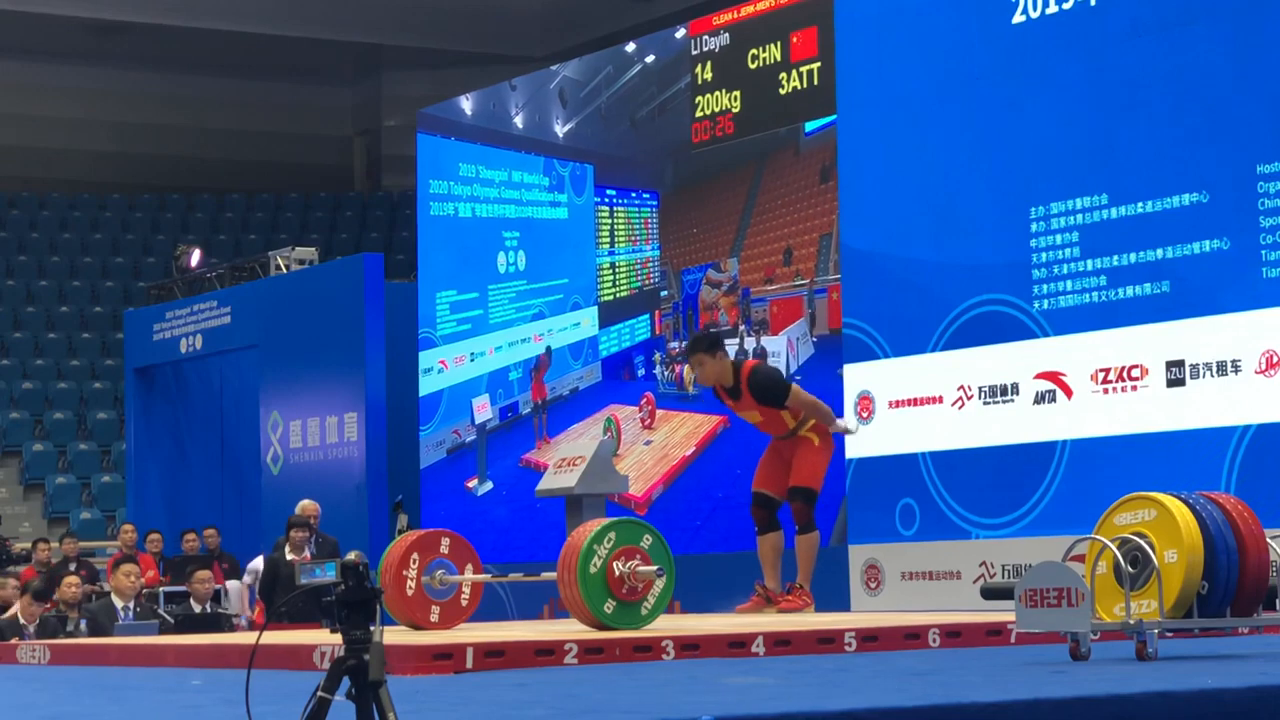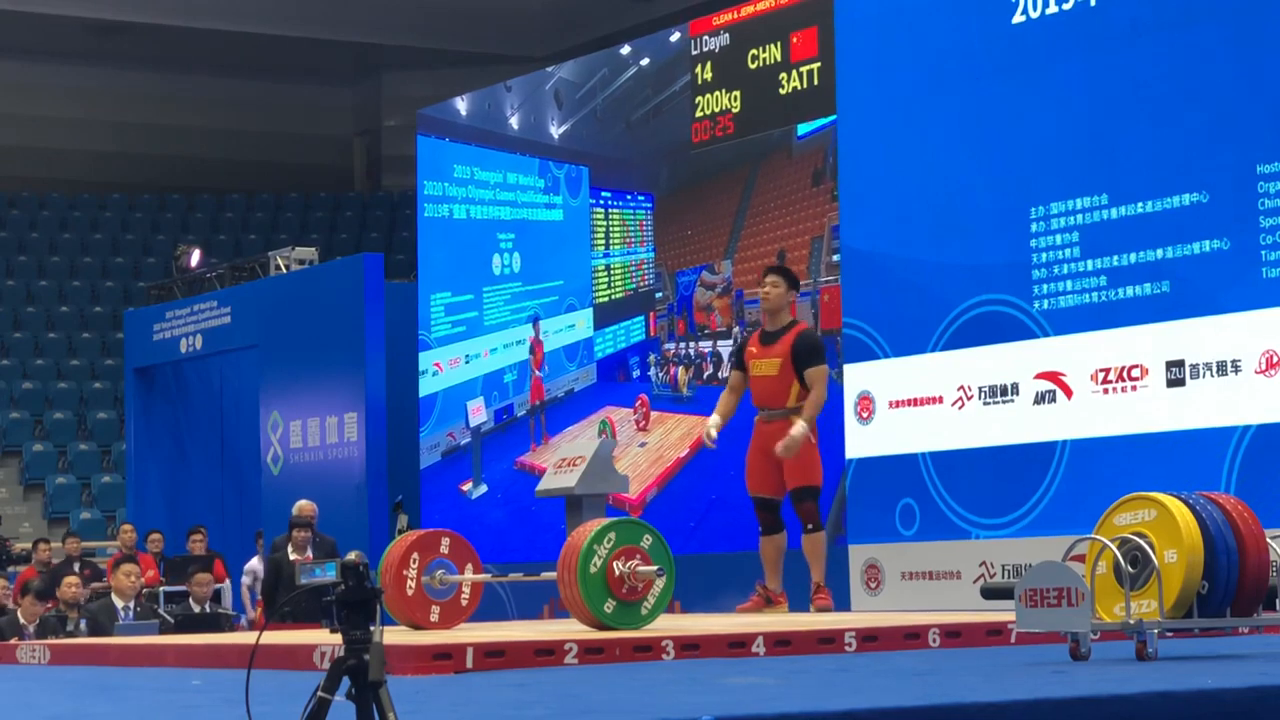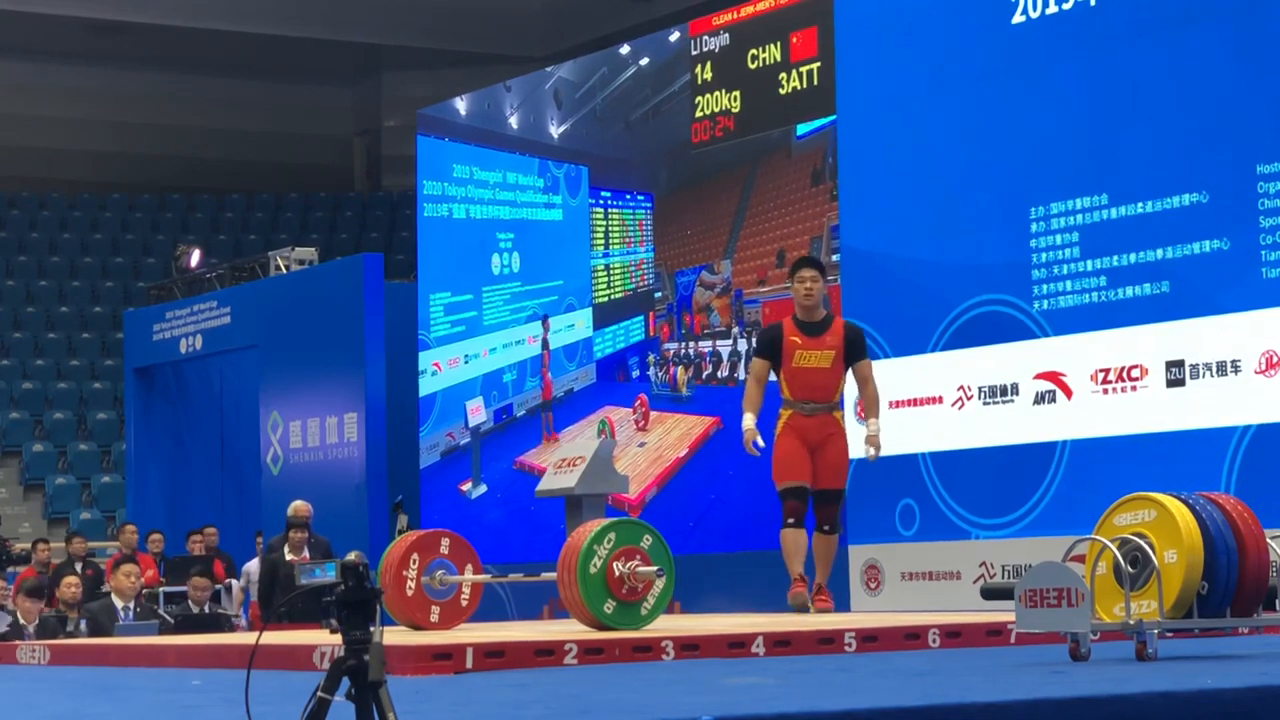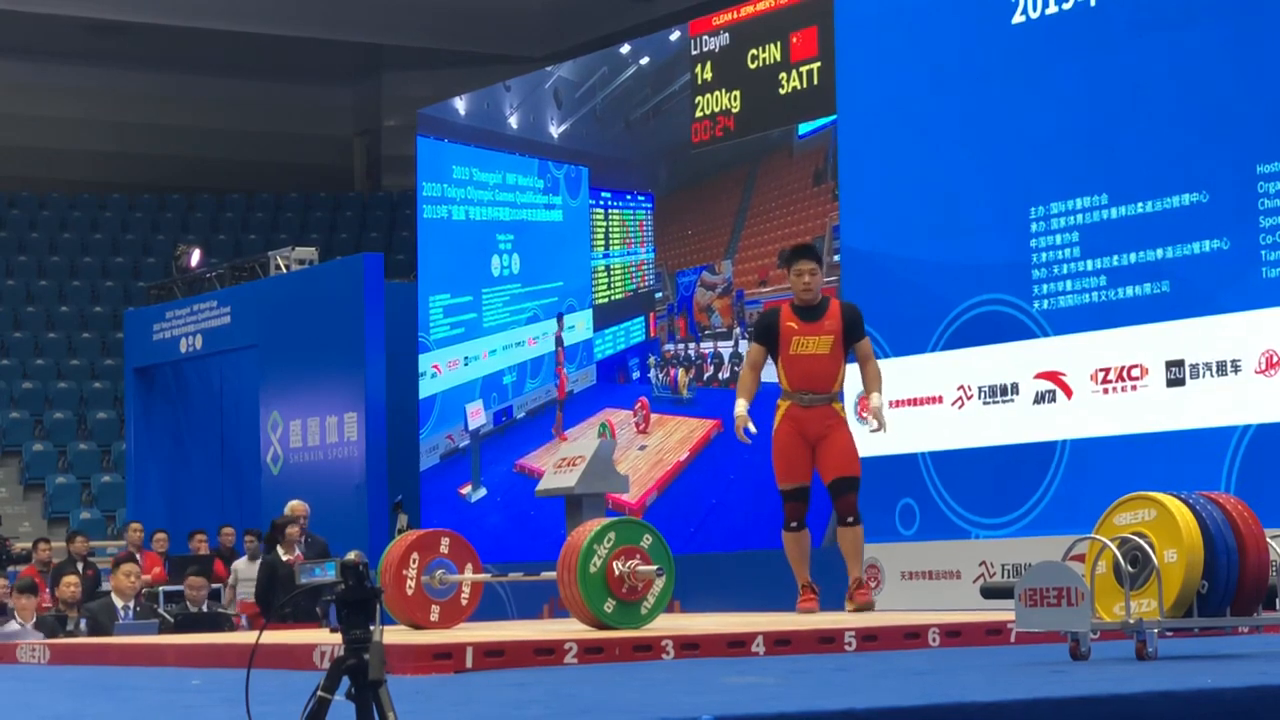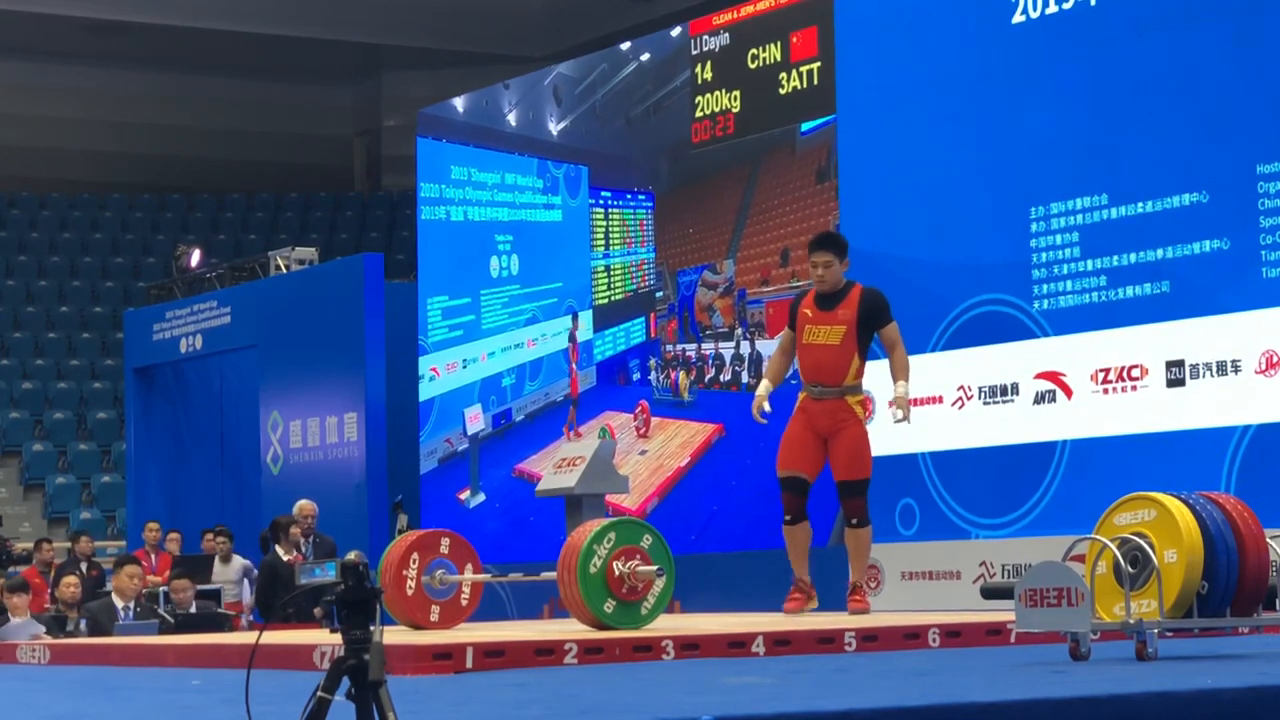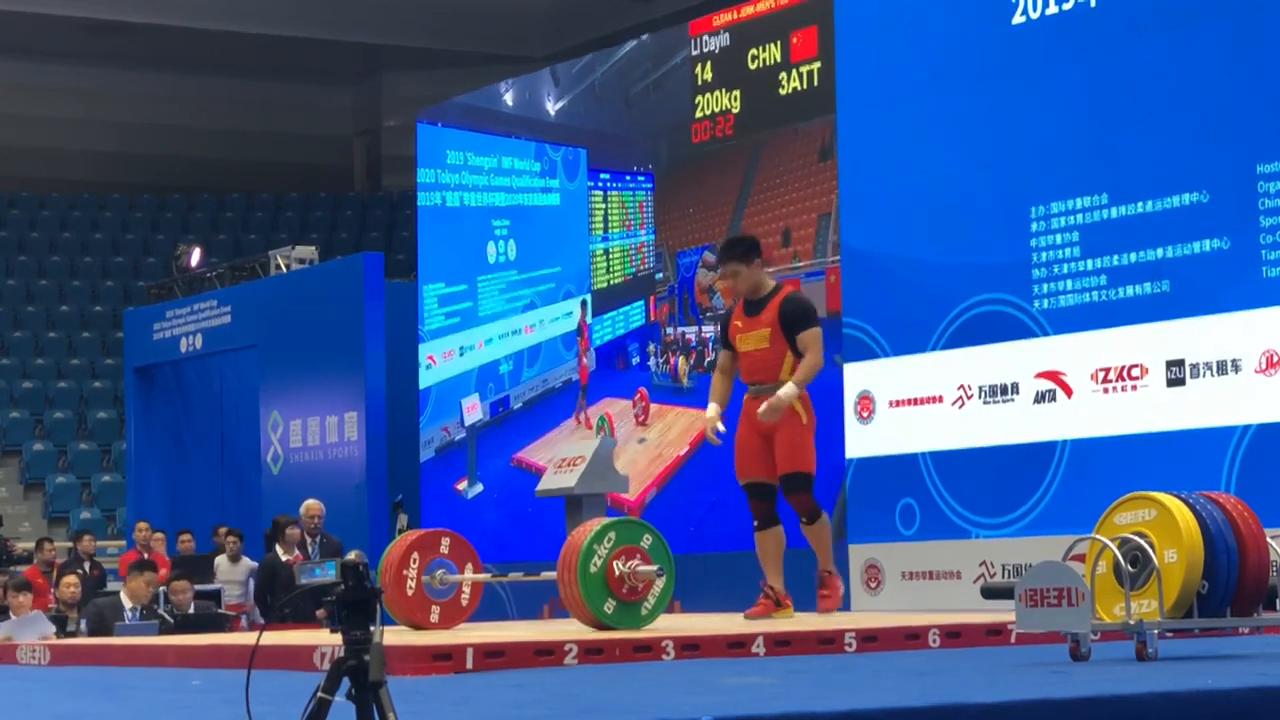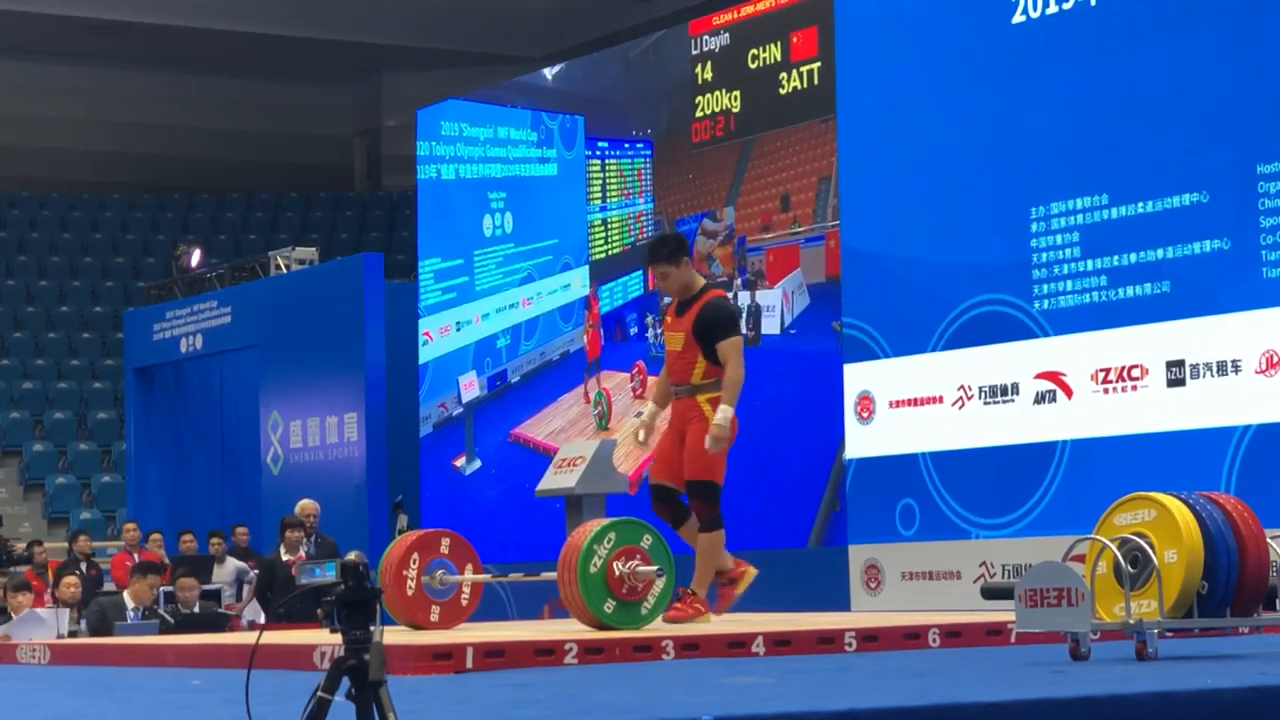
dt=0.7s
person 1, frame 1
left shoulder: (761, 378)
right shoulder: (720, 388)
left elbow: (808, 403)
left wrist: (833, 425)
left hip: (809, 437)
right hip: (779, 441)
left knee: (800, 507)
right knee: (761, 510)
left ankle: (802, 592)
right ankle: (770, 592)
person 1, frame 2
left shoulder: (805, 339)
right shoulder: (747, 344)
left elbow: (819, 391)
right elbow: (733, 389)
left wrist: (799, 430)
right wrist: (715, 421)
left hip: (797, 432)
right hip: (763, 431)
left knee: (807, 507)
right knee: (765, 513)
left ankle: (819, 588)
right ankle: (772, 592)
person 1, frame 3
left shoulder: (848, 333)
right shoulder: (774, 334)
left elbow: (866, 383)
right elbow: (756, 380)
left wrist: (872, 427)
right wrist: (749, 422)
left hip: (831, 427)
right hip: (791, 426)
left knee: (828, 512)
right knee: (794, 507)
left ankle: (821, 587)
right ankle: (798, 583)
person 1, frame 4
left shoulder: (846, 314)
right shoulder: (772, 319)
left elbow: (867, 360)
right elbow: (752, 366)
left wrist: (875, 400)
right wrist: (741, 408)
left hip: (831, 417)
right hip: (790, 419)
left knee: (847, 500)
right knee: (795, 507)
left ankle: (858, 583)
right ankle: (806, 588)
person 1, frame 5
left shoulder: (868, 300)
right shoulder: (801, 303)
left elbow: (895, 346)
right elbow: (785, 350)
left wrist: (901, 390)
right wrist: (764, 387)
left hip: (847, 409)
right hip: (807, 408)
left knee: (853, 501)
right knee: (792, 496)
left ankle: (857, 588)
right ankle: (802, 586)
person 1, frame 6
left shoulder: (792, 304)
right shoulder: (733, 317)
left elbow: (815, 355)
right elbow: (725, 370)
left wrist: (785, 394)
right wrist: (713, 409)
left hip: (790, 409)
right hip: (752, 411)
left knee: (799, 495)
right knee: (759, 504)
left ankle: (828, 574)
right ankle: (776, 593)
person 1, frame 7
left shoulder: (717, 307)
right shoulder: (675, 309)
left elbow: (735, 366)
left wrist: (723, 416)
right wrist: (651, 412)
left hip: (707, 411)
right hip: (680, 410)
left knee: (704, 502)
right knee: (662, 498)
left ankle: (697, 595)
right ankle: (731, 569)
